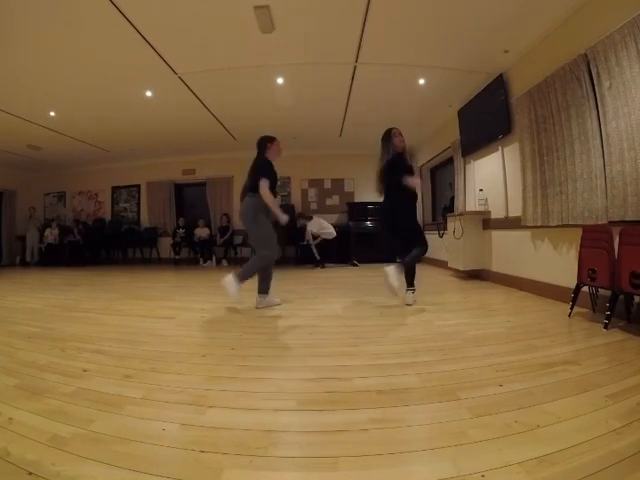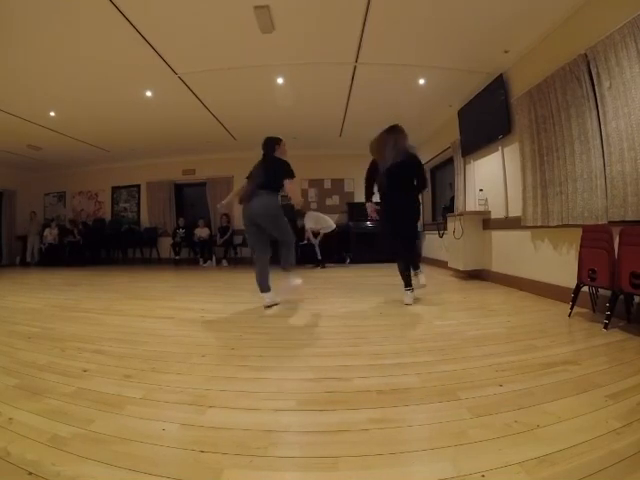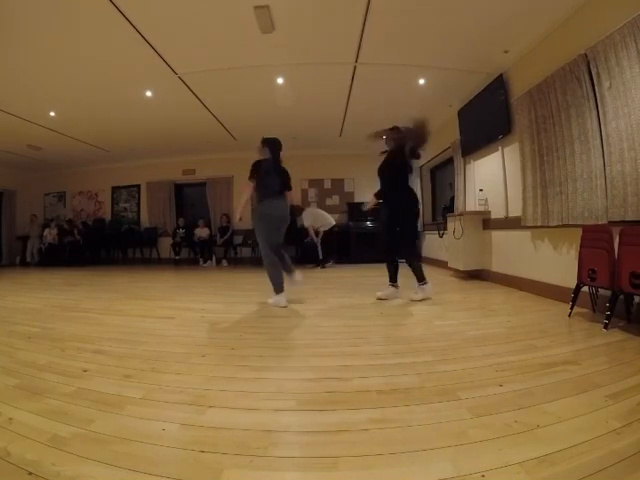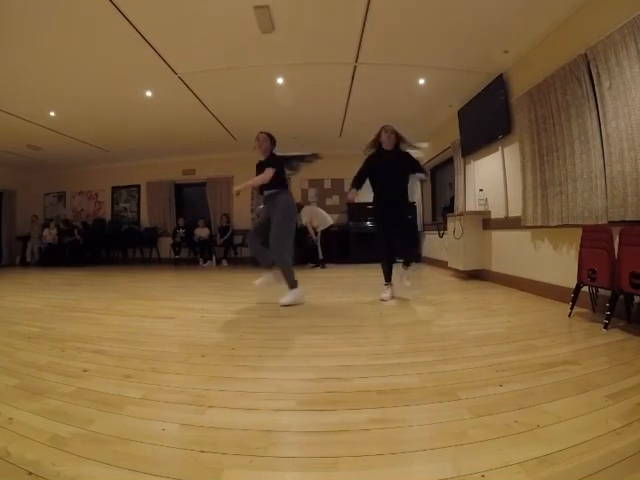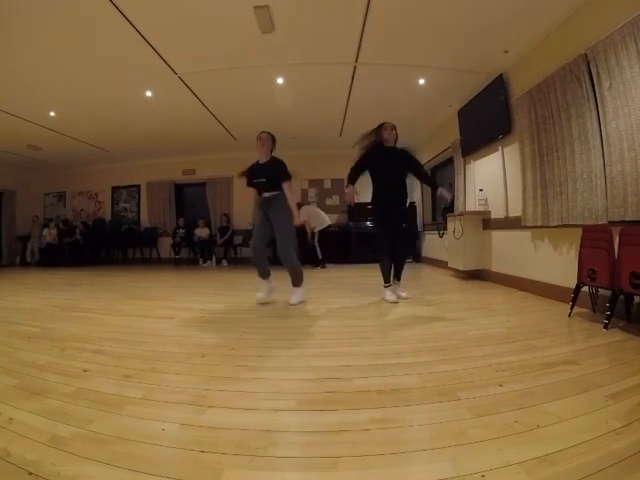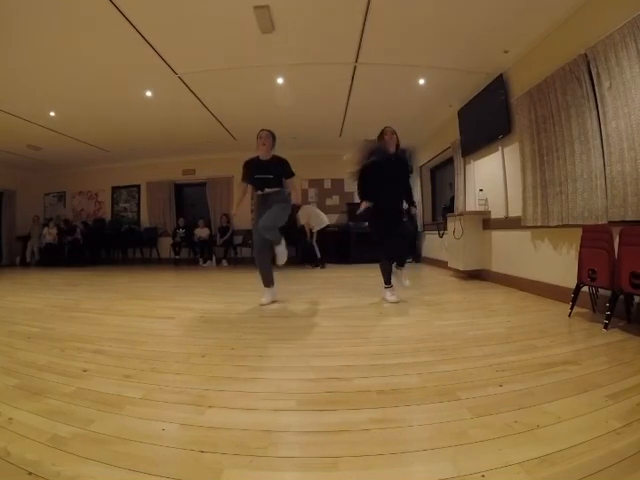
dt=0.2s
person 1, frame 1
left shoulder: (401, 161)
right shoulder: (395, 160)
right elbow: (387, 176)
right wrist: (406, 180)
left hip: (399, 212)
right hip: (399, 212)
left knee: (406, 250)
right knee: (421, 245)
left ankle: (410, 291)
right ankle: (396, 270)
person 1, frame 2
left shoulder: (378, 160)
right shoulder: (410, 158)
left elbow: (369, 181)
right elbow: (422, 183)
left wrist: (369, 202)
left hip: (389, 210)
right hip: (410, 208)
left knee: (400, 247)
right knee: (411, 242)
left ankle: (408, 290)
right ankle: (417, 272)
person 1, frame 3
left shoulder: (395, 156)
right shoulder: (396, 155)
left elbow: (391, 182)
left wrist: (376, 198)
left hip: (403, 206)
right hip: (394, 207)
left knee: (405, 246)
right knee: (390, 248)
left ankle: (423, 286)
right ankle: (393, 287)
person 1, frame 4
left shoulder: (403, 156)
right shoulder: (373, 158)
left elbow: (417, 168)
right elbow: (361, 175)
left wrist: (422, 174)
right wrist: (354, 189)
left hip: (401, 206)
right hip: (382, 208)
left knee: (408, 243)
right knee: (386, 246)
left ankle: (405, 267)
right ankle: (388, 286)
person 1, frame 5
left shoulder: (403, 155)
right shoulder: (373, 153)
left elbow: (419, 171)
right elbow: (357, 168)
left wrist: (437, 187)
right wrist: (350, 184)
left hip: (399, 205)
right hip: (380, 205)
left knee: (400, 245)
right knee: (386, 245)
left ankle: (397, 283)
right ankle: (387, 287)
person 1, frame 6
left shoulder: (402, 159)
right shoulder: (375, 159)
right elbow: (363, 180)
left wrist: (412, 204)
right wrist: (364, 200)
left hip: (396, 209)
right hip: (377, 209)
left knee: (402, 243)
right knee: (385, 247)
left ankle: (399, 268)
right ankle: (388, 288)
person 2, frame 1
left shoulder: (263, 164)
right shoulder: (264, 163)
right elbow: (264, 191)
right wrist: (279, 213)
left hip: (258, 211)
right hip: (253, 209)
left knee: (269, 253)
right knee: (269, 252)
left ankle: (263, 296)
right ankle: (235, 278)
person 2, frame 2
left shoulder: (259, 166)
right shoulder: (281, 164)
left elbow: (245, 186)
right elbow: (291, 188)
left wrist: (227, 200)
right wrist: (298, 200)
left hip: (249, 208)
right hip: (267, 205)
left knee: (260, 252)
right knee: (287, 239)
left ankle: (267, 295)
right ankle: (290, 275)
person 2, frame 3
left shoulder: (259, 164)
right shoulder: (283, 171)
left elbow: (250, 189)
left wrist: (239, 210)
left hip: (264, 210)
right hip: (281, 209)
left knee: (268, 253)
right knee: (275, 247)
left ankle: (280, 295)
right ankle: (292, 272)
person 2, frame 4
left shoulder: (274, 159)
right shoulder: (260, 164)
left elbow: (265, 178)
left wrist: (242, 186)
left hip: (281, 205)
right hip: (270, 207)
left knee: (280, 250)
right knee: (253, 239)
left ankle: (295, 291)
right ankle: (269, 271)
person 2, frame 5
left shoulder: (278, 164)
right shoulder: (252, 169)
left elbow: (287, 189)
left wrist: (295, 212)
right wrist: (256, 214)
left hip: (281, 206)
right hip: (264, 209)
left knee: (285, 251)
right knee: (256, 249)
left ankle: (298, 289)
right ankle: (267, 284)
person 2, frame 6
left shoulder: (281, 162)
right shoulder: (250, 164)
left elbow: (290, 184)
right elbow: (246, 187)
left wrist: (296, 202)
right wrist: (237, 206)
left hip: (280, 202)
right hip: (261, 204)
left knee: (264, 226)
right knee: (260, 251)
left ankle: (278, 242)
right ankle: (269, 291)
